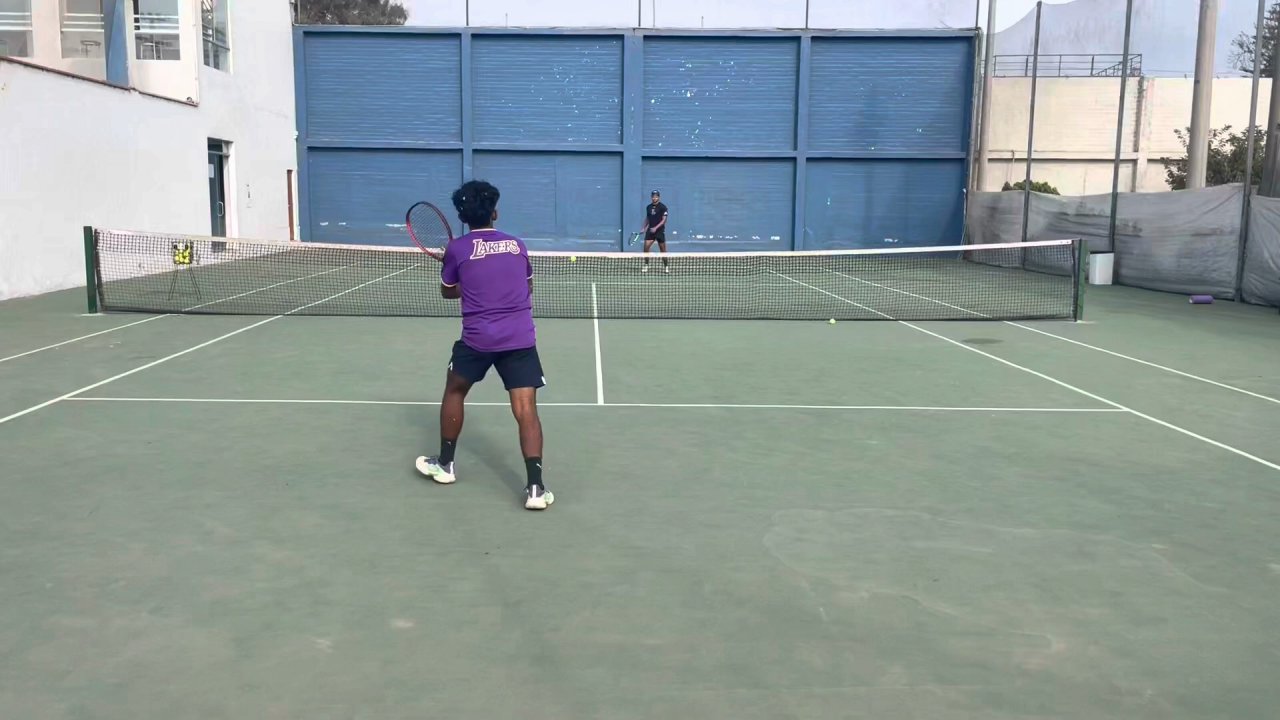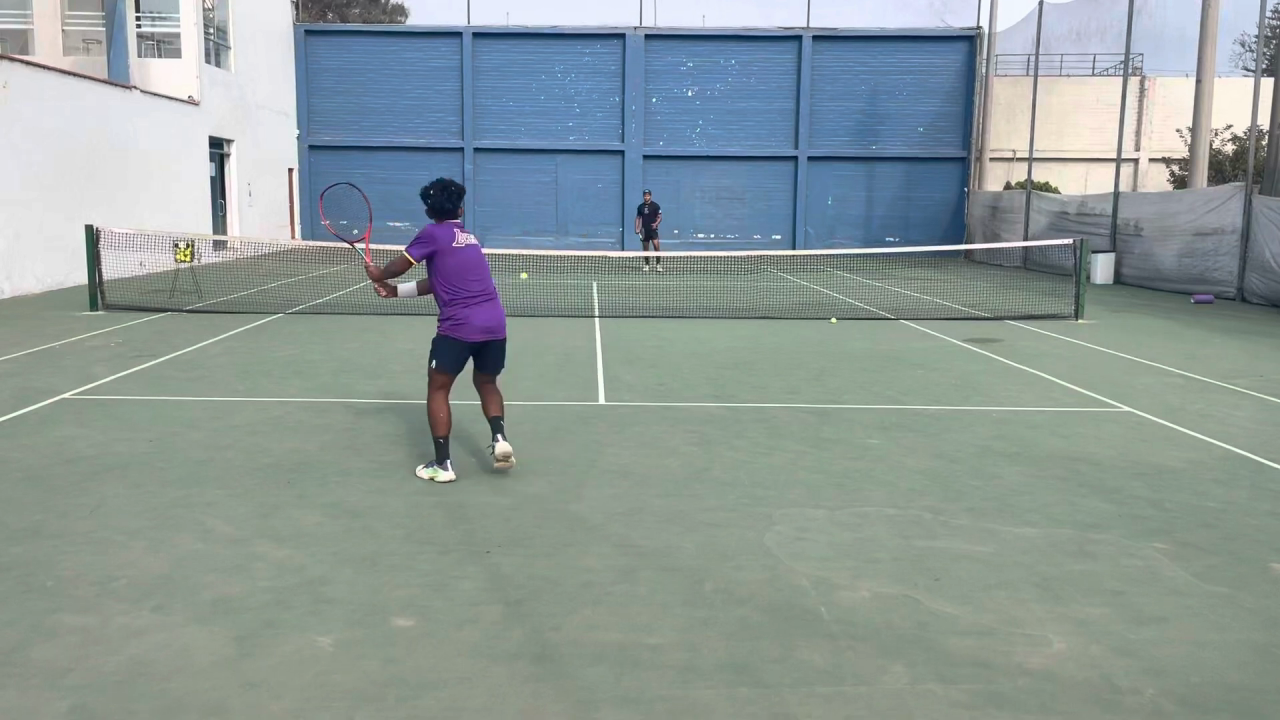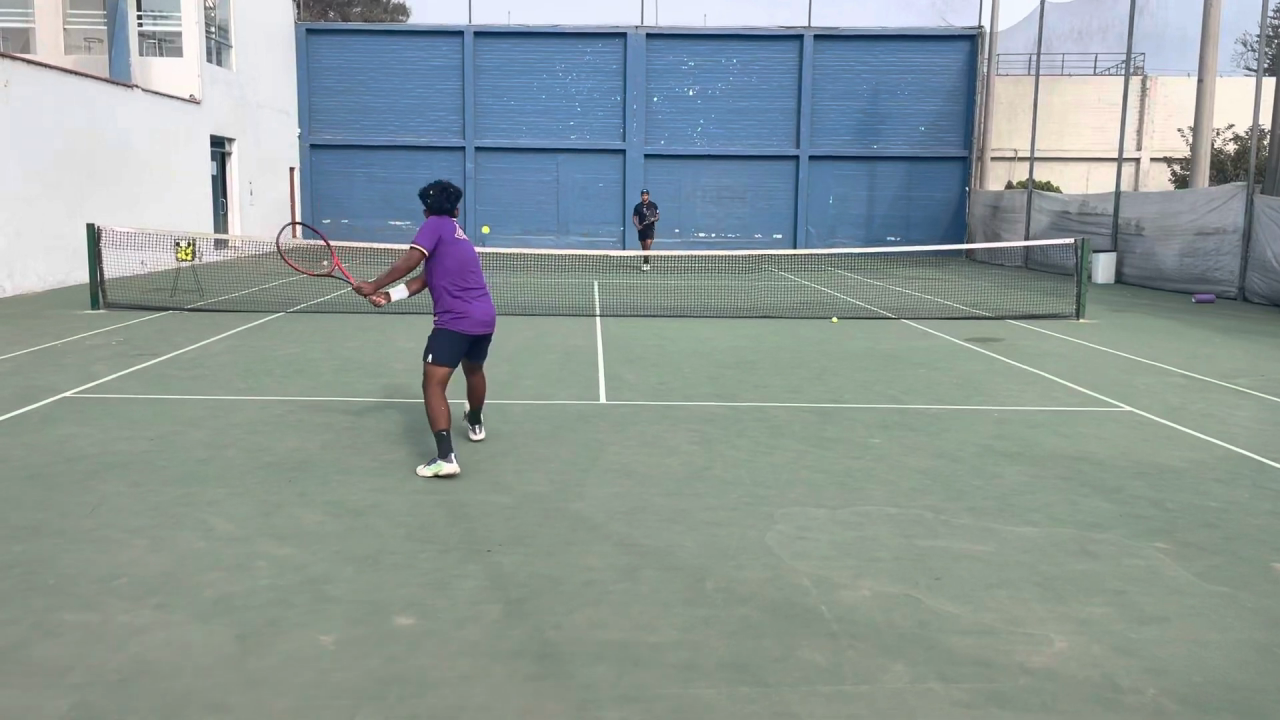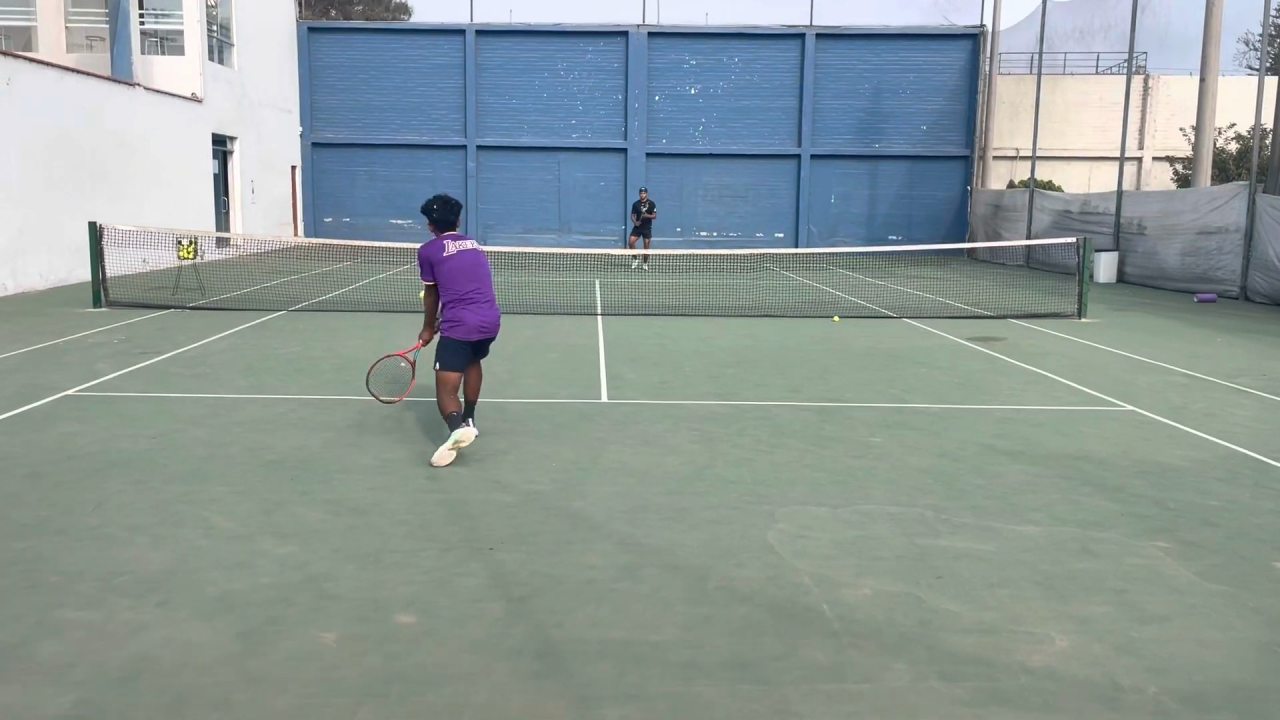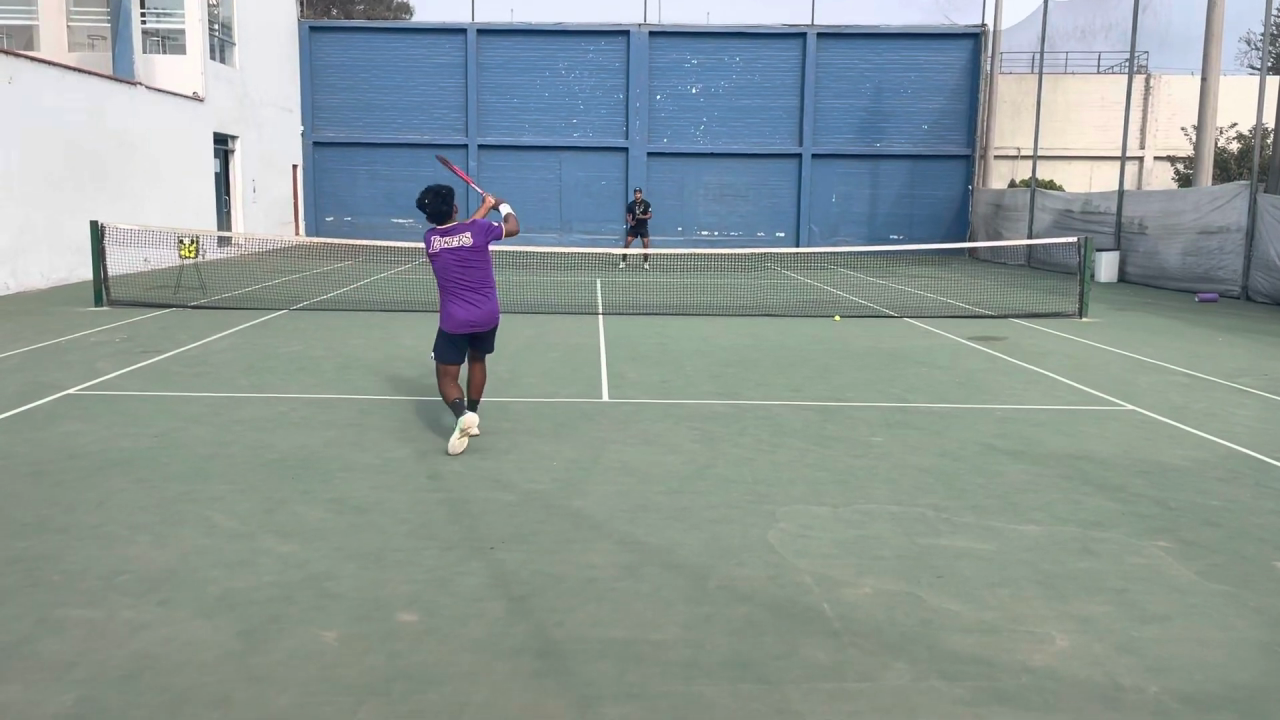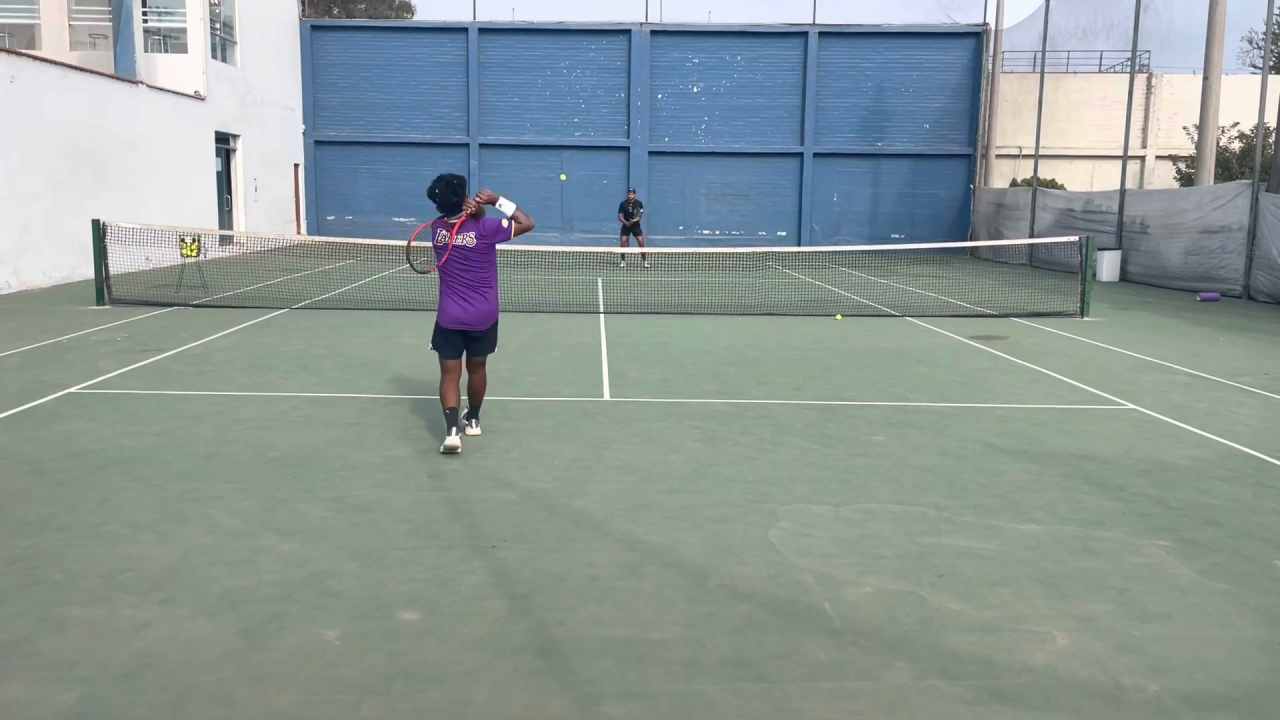
dt=0.3s
person 1, frame 1
left shoulder: (456, 248)
right shoulder: (516, 244)
left elbow: (448, 292)
left hip: (477, 338)
right hip: (519, 338)
left knee: (454, 392)
right knee: (526, 412)
left ankle: (444, 464)
right ankle: (535, 487)
person 1, frame 2
left shoulder: (434, 233)
right shoulder: (469, 238)
left elbow: (402, 264)
left wrist: (379, 275)
right wrist: (397, 290)
left hip: (458, 329)
right hip: (494, 325)
left knee: (438, 391)
right knee: (487, 386)
left ankle: (442, 464)
right ankle: (499, 440)
person 1, frame 3
left shoulder: (436, 225)
right shoulder: (457, 235)
left elbow: (411, 261)
right elbow: (425, 279)
left wrist: (373, 286)
right wrist: (389, 296)
left hip: (455, 321)
right hip: (485, 318)
left knee: (433, 386)
right knee: (474, 370)
left ankle: (445, 457)
right ankle: (475, 425)
person 1, frame 4
left shoulder: (427, 250)
right shoulder: (474, 244)
left elbow: (431, 296)
left wrist: (428, 328)
right wrist: (437, 323)
left hip: (459, 326)
right hip: (491, 320)
left knee: (446, 390)
right knee: (473, 363)
left ankle: (458, 428)
right ankle: (468, 420)
person 1, frame 5
left shoulder: (429, 239)
right shoulder: (479, 229)
right elbow: (513, 228)
left wrist: (485, 206)
right wrist: (502, 205)
left hip: (453, 320)
right hip: (487, 315)
left knee: (446, 378)
right knee: (477, 360)
left ankle: (462, 414)
right ankle: (471, 415)
person 1, frame 6
left shoulder: (436, 228)
right shoulder: (485, 228)
right elbow: (527, 223)
left wrist: (476, 208)
right wrist: (496, 199)
left hip: (449, 316)
right hip: (484, 315)
left knee: (449, 374)
right knee: (476, 367)
left ankle: (452, 430)
right ankle: (472, 420)
